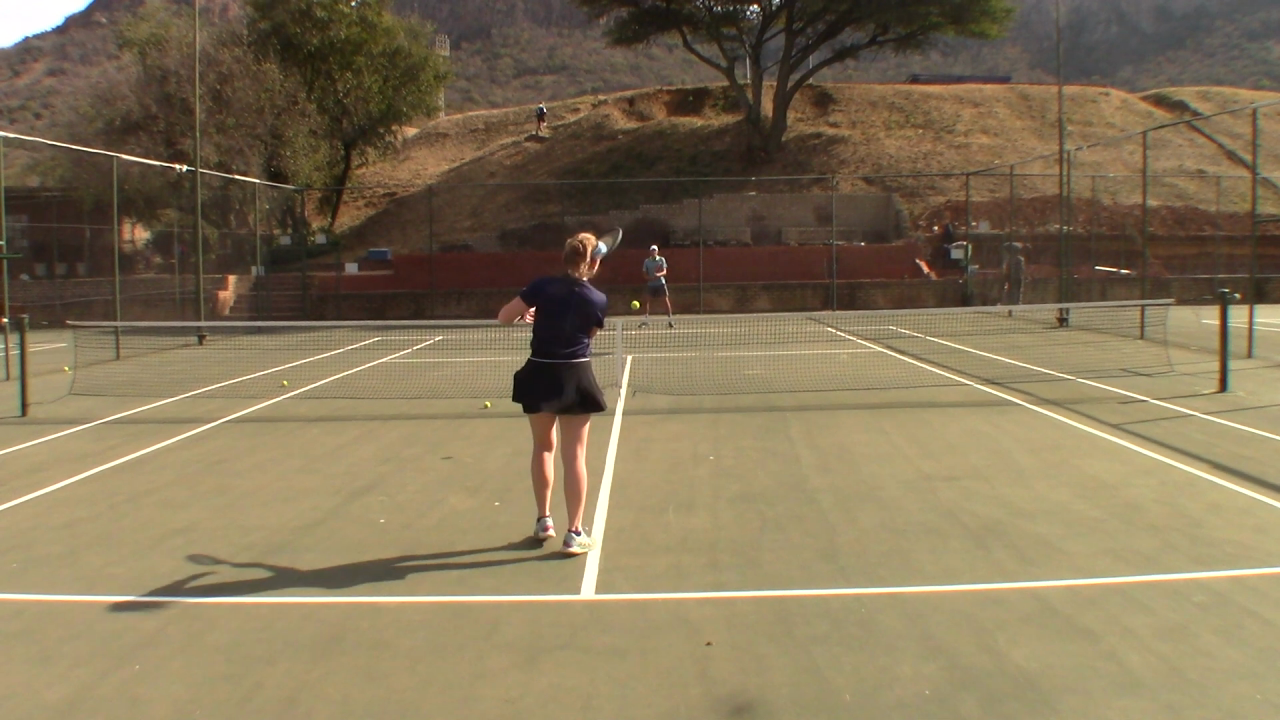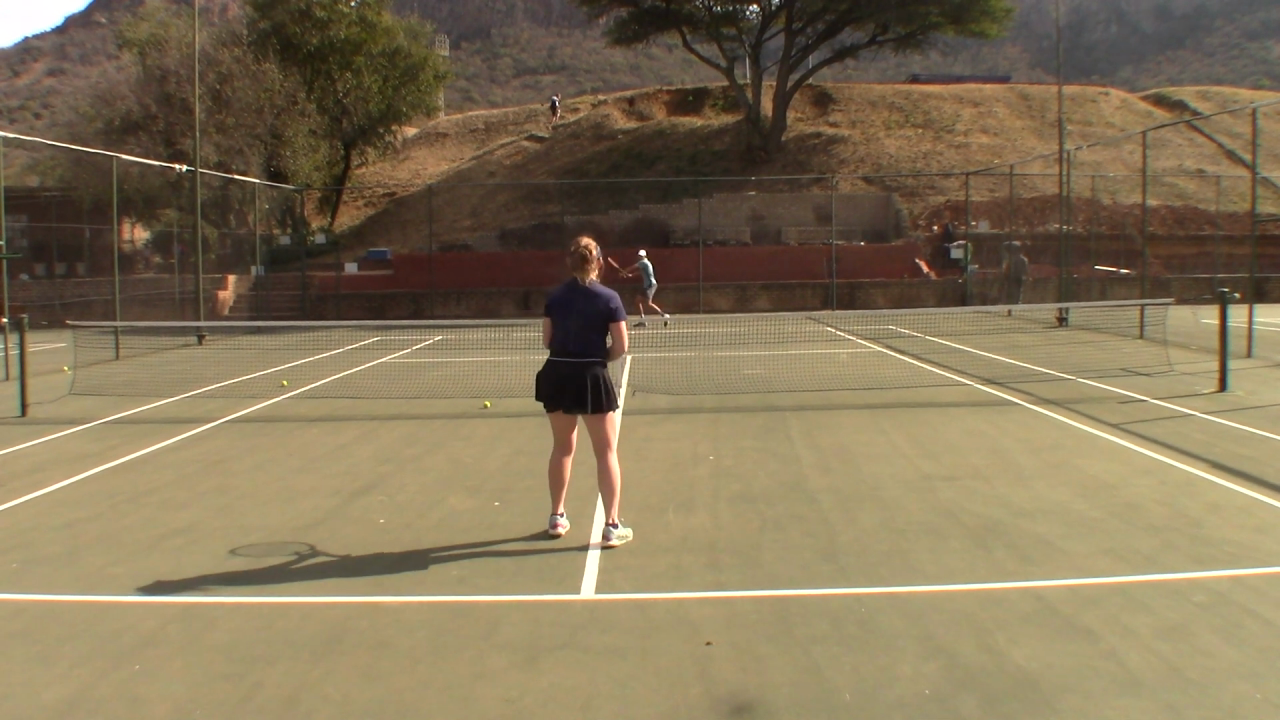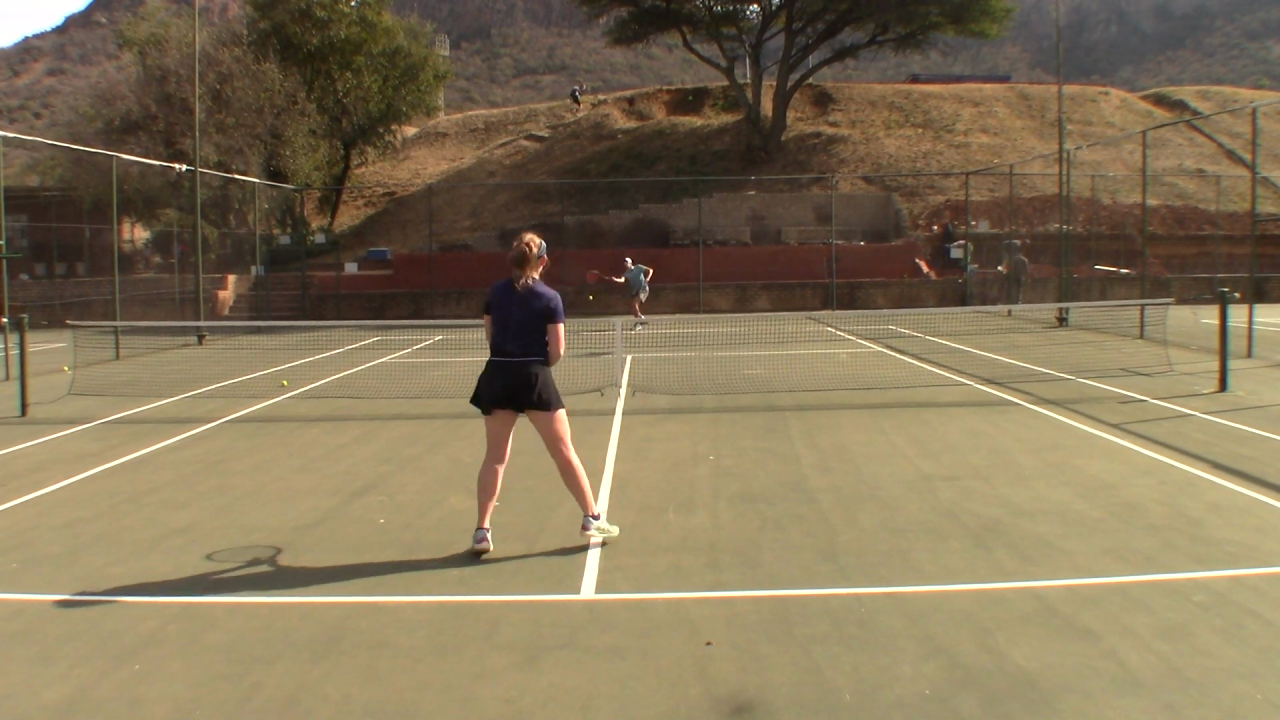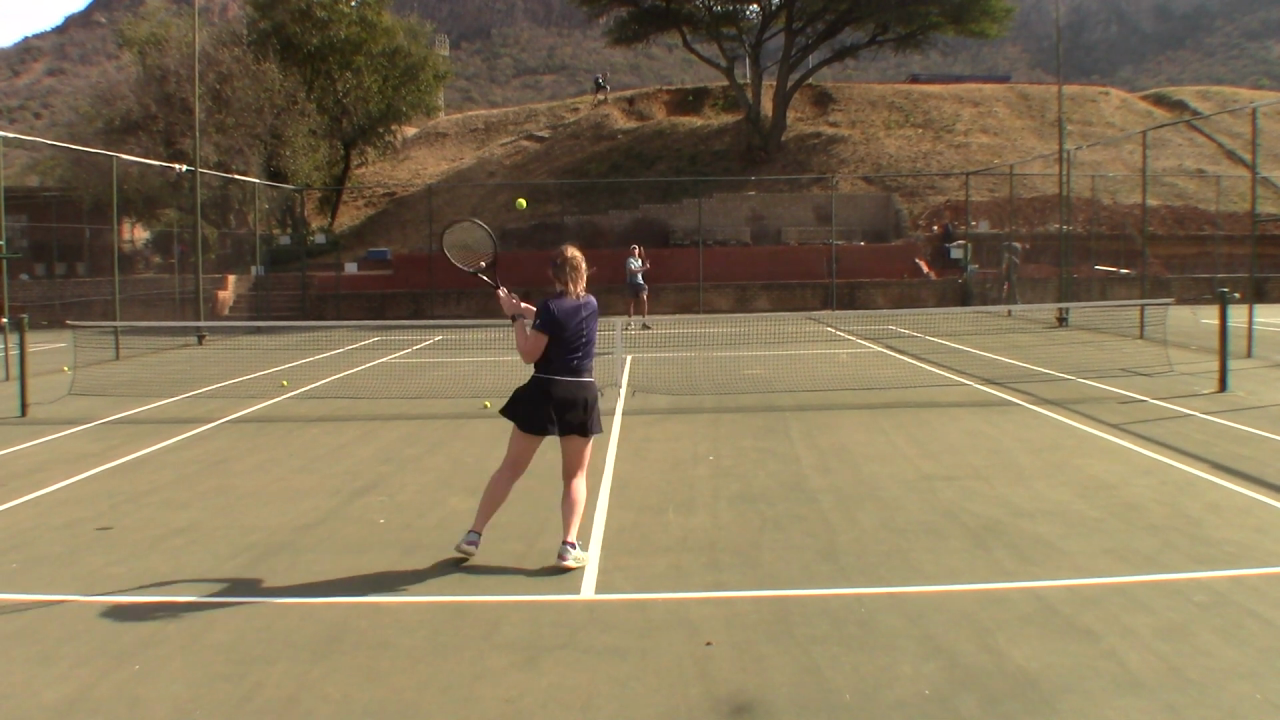
dt=0.7s
person 1, frame 1
left shoulder: (542, 287)
right shoulder: (598, 300)
left elbow: (505, 317)
left hip: (539, 375)
right hip: (576, 378)
left knee: (543, 448)
right knee: (574, 456)
left ankle: (544, 521)
right ankle: (574, 534)
person 1, frame 2
left shoulder: (556, 296)
right shoulder: (609, 298)
left elbow: (547, 340)
right elbow: (620, 347)
right wrist: (600, 358)
left hip: (556, 375)
right hip: (591, 378)
left knee: (562, 448)
right knee: (606, 453)
left ankle: (556, 516)
right ankle: (612, 527)
person 1, frame 3
left shoulder: (496, 292)
right shoulder: (549, 297)
left elbow: (490, 335)
right elbow: (557, 351)
left hip: (497, 374)
right hip: (534, 377)
left knee: (495, 457)
right knee: (563, 453)
left ankle: (482, 530)
right ankle: (592, 518)
person 1, frame 4
left shoulder: (551, 307)
right shoulder: (592, 304)
left elbow: (530, 353)
left wrist: (518, 313)
right wrist: (521, 310)
left hip: (543, 394)
right hip: (581, 396)
left knee: (510, 470)
right knee: (576, 475)
left ankle: (474, 535)
right ankle: (569, 547)
